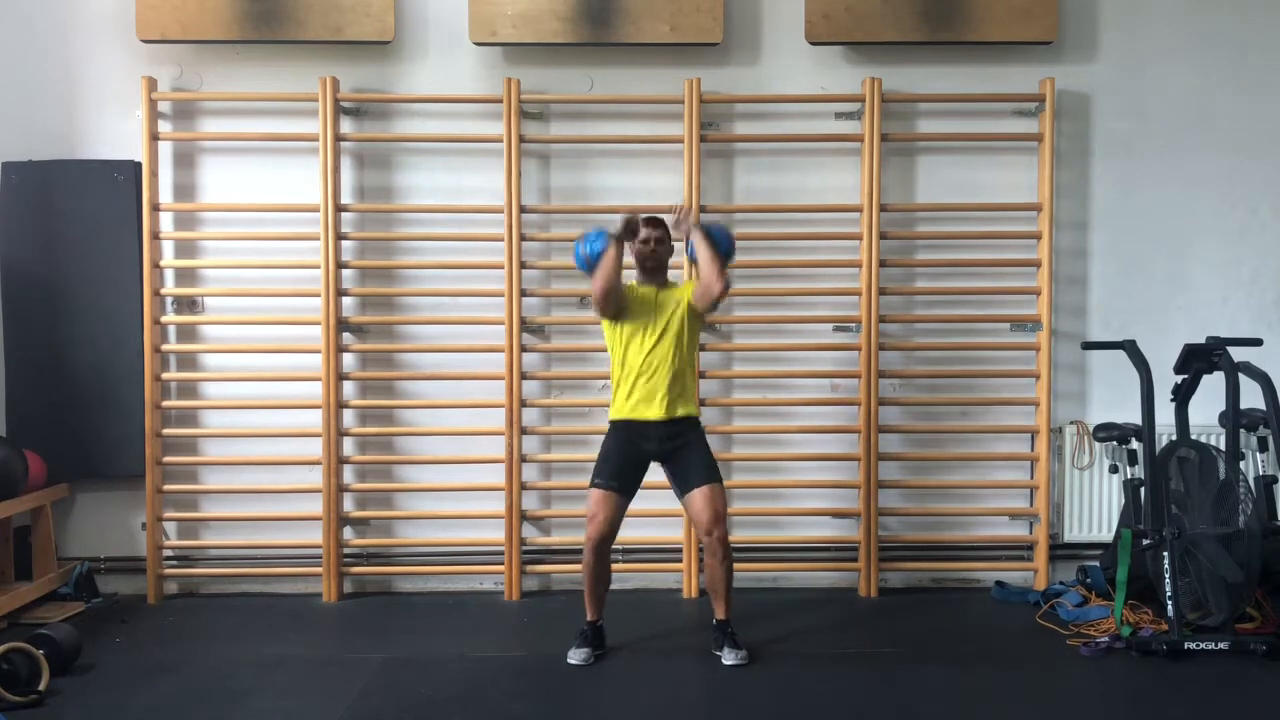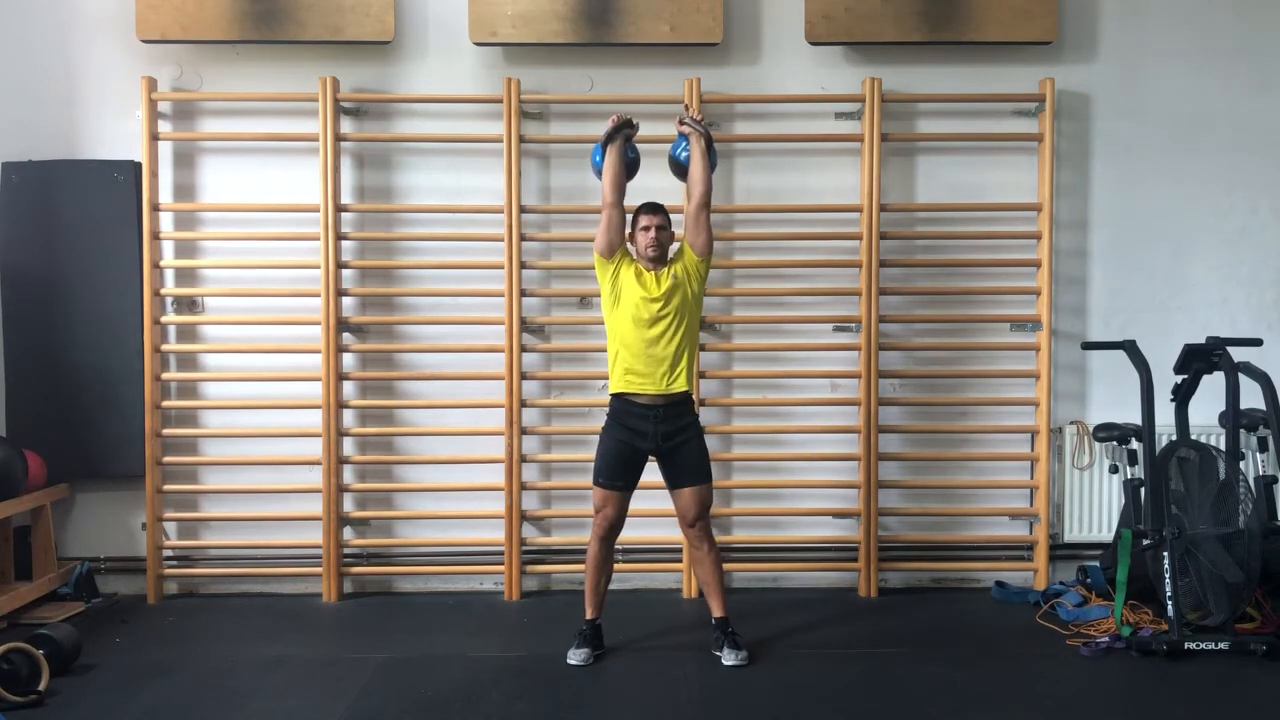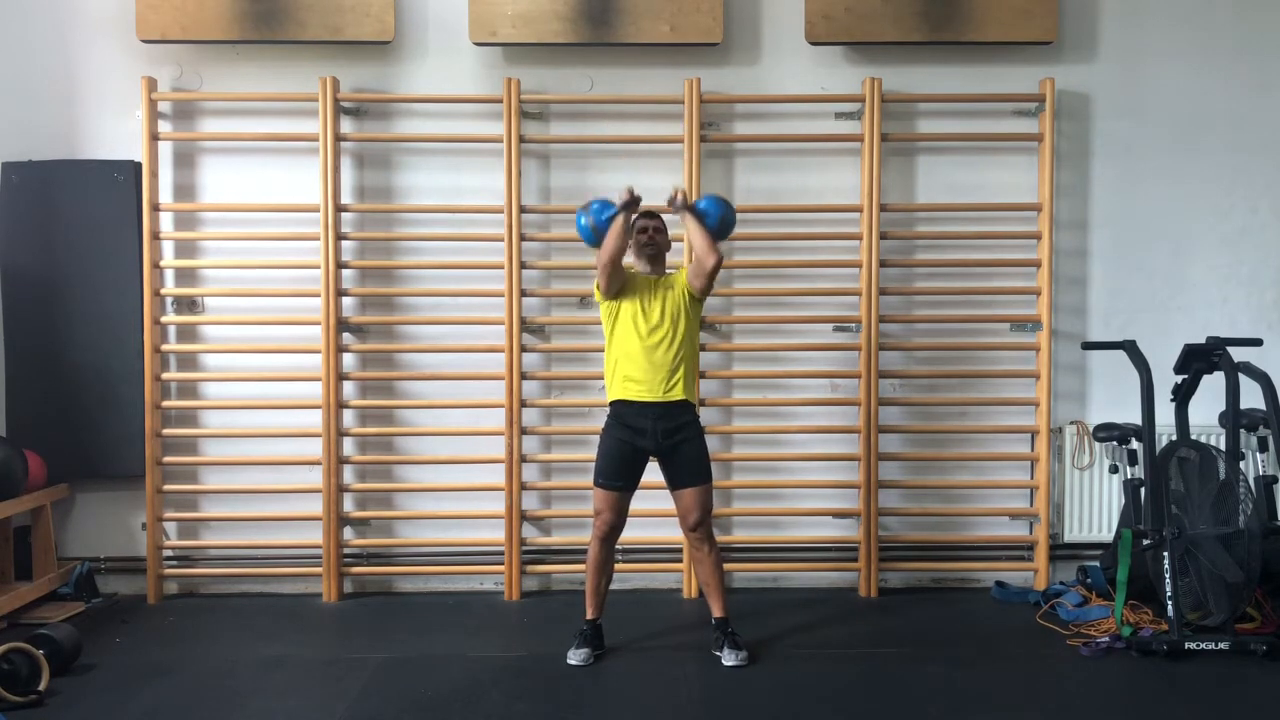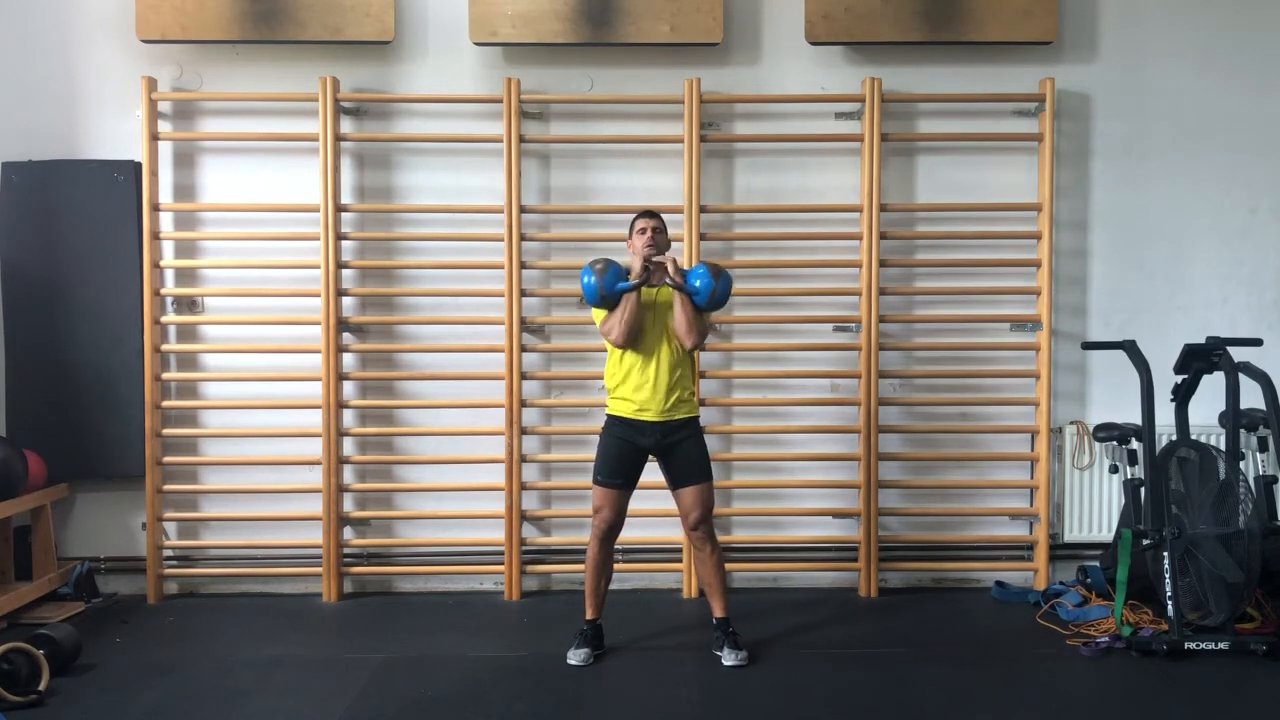
dt=0.7s
person 1, frame 1
left shoulder: (688, 295)
right shoulder: (618, 294)
left elbow: (718, 288)
right elbow: (599, 290)
left wrist: (694, 233)
right wrist: (617, 240)
left hip: (682, 427)
right hip: (628, 427)
left knee: (713, 528)
right knee: (597, 533)
left ankle: (722, 629)
right ankle: (592, 629)
person 1, frame 2
left shoulder: (689, 272)
right shoulder: (616, 272)
left elbow: (699, 204)
right elbow: (611, 203)
left wrist: (696, 138)
right wrist: (616, 140)
left hip: (678, 415)
right hip: (625, 415)
left knee: (697, 526)
right knee: (605, 526)
left ankle: (722, 627)
right ankle: (591, 628)
person 1, frame 3
left shoulder: (685, 288)
right shoulder: (615, 287)
left elbow: (712, 259)
right elbow: (606, 258)
left wrist: (686, 212)
right wrist: (624, 211)
left hip: (679, 418)
right hip: (625, 416)
left knee: (699, 527)
right knee: (605, 527)
left ankle: (722, 627)
right ankle: (591, 627)
person 1, frame 4
left shoulder: (685, 290)
left elbow: (692, 339)
right elbow: (618, 337)
left wrist: (677, 283)
right wrist: (635, 280)
left hip: (679, 423)
right hip: (625, 422)
left knee: (700, 528)
right knee: (603, 528)
left ankle: (723, 628)
right ankle: (591, 628)
